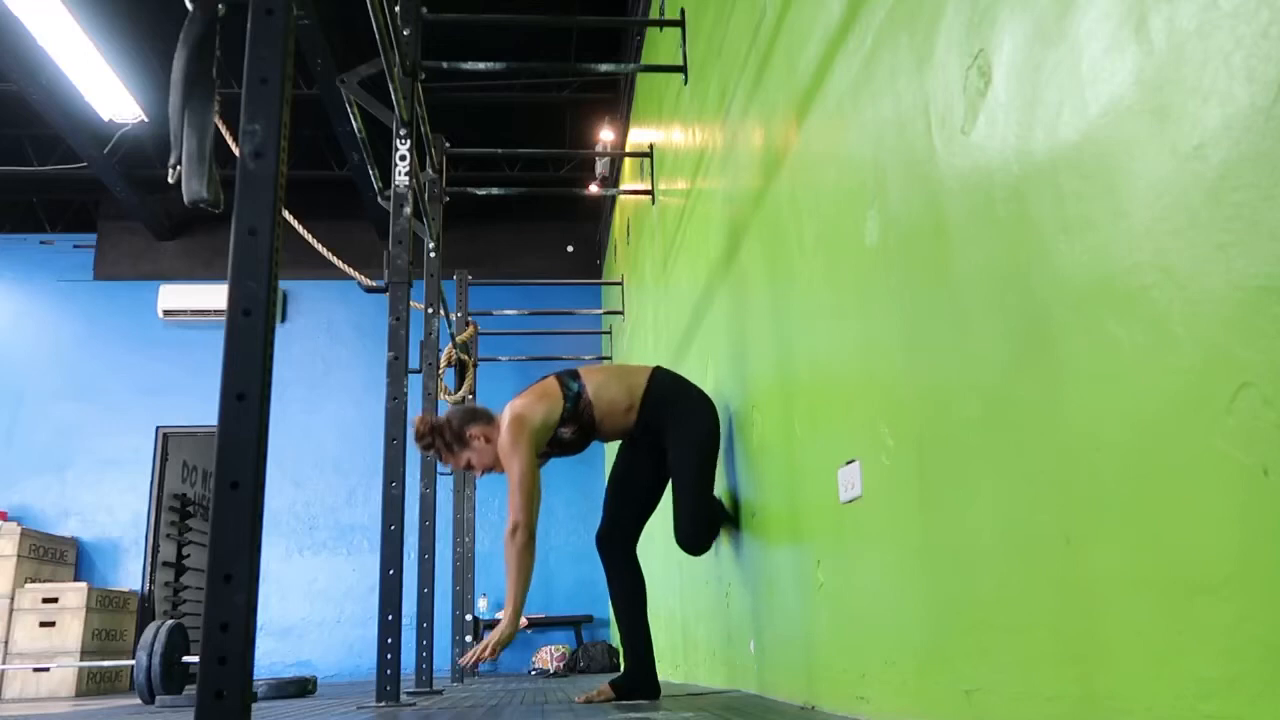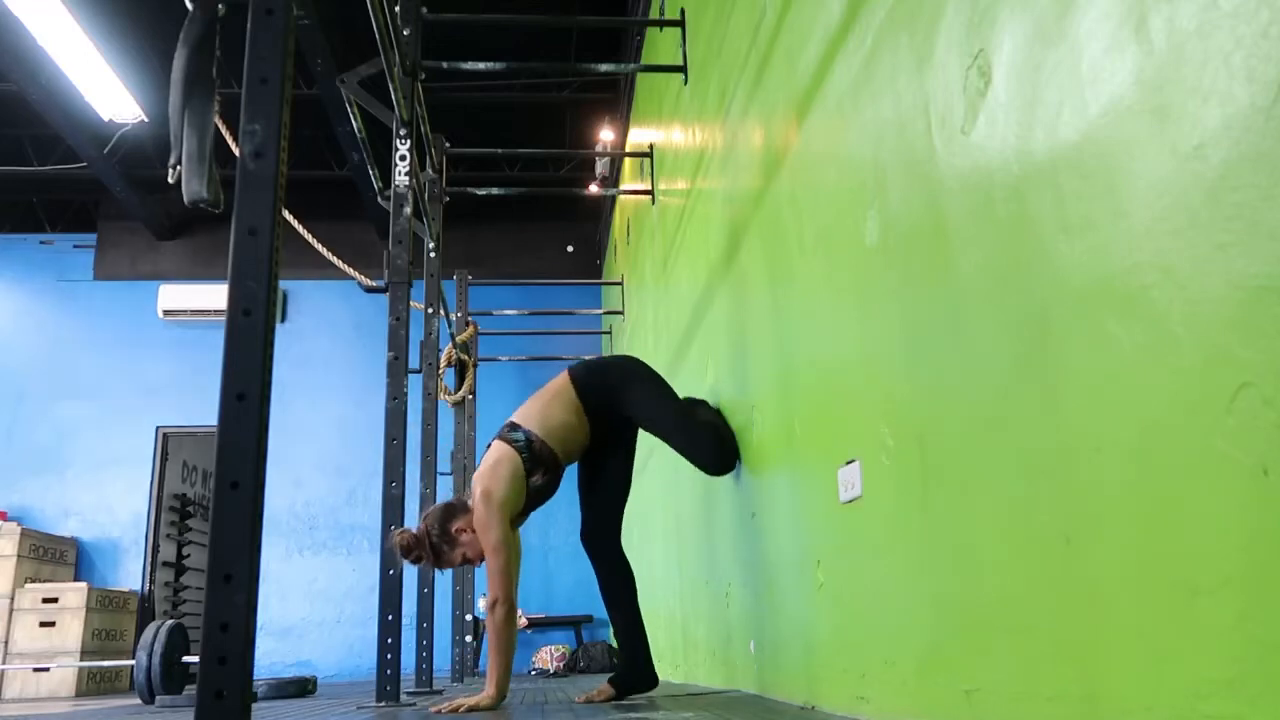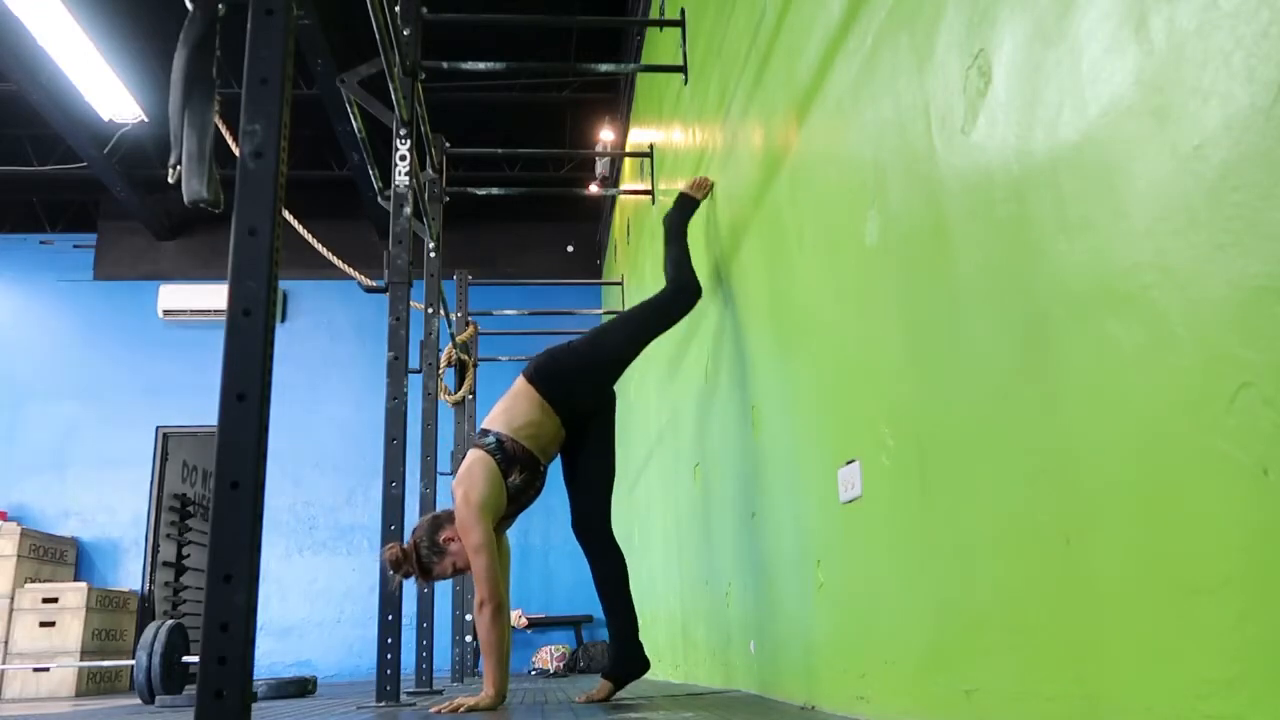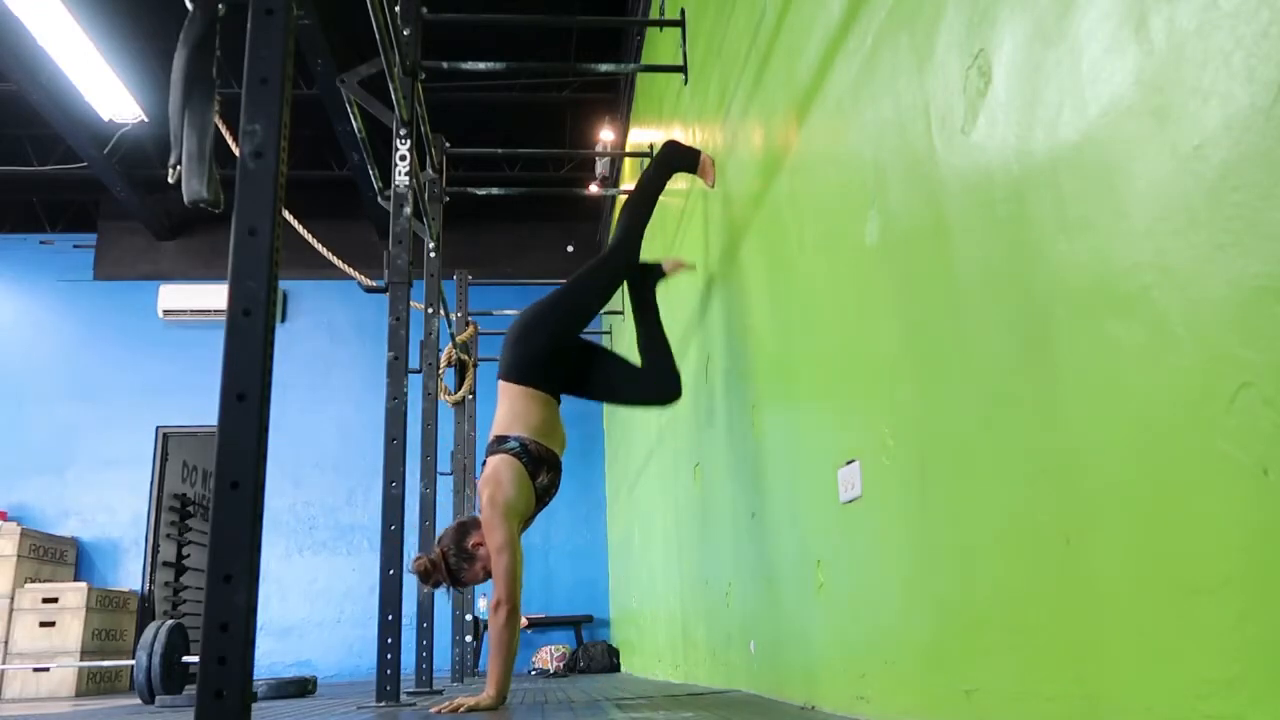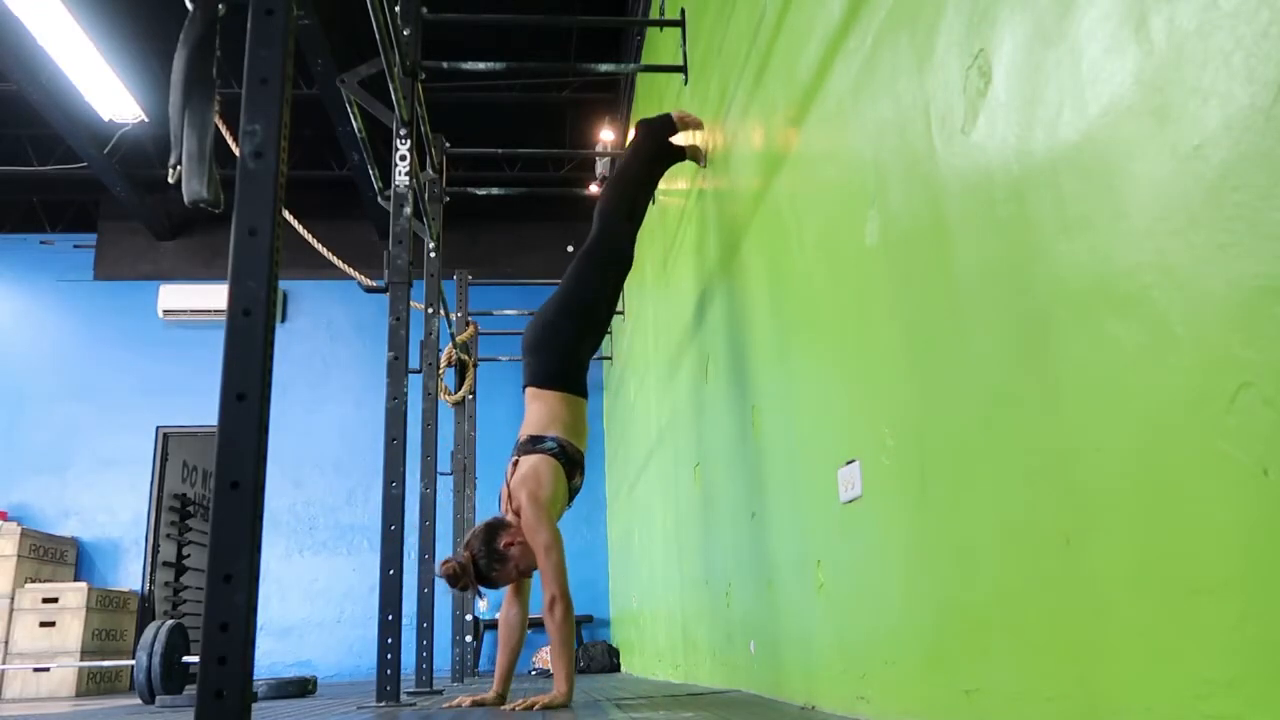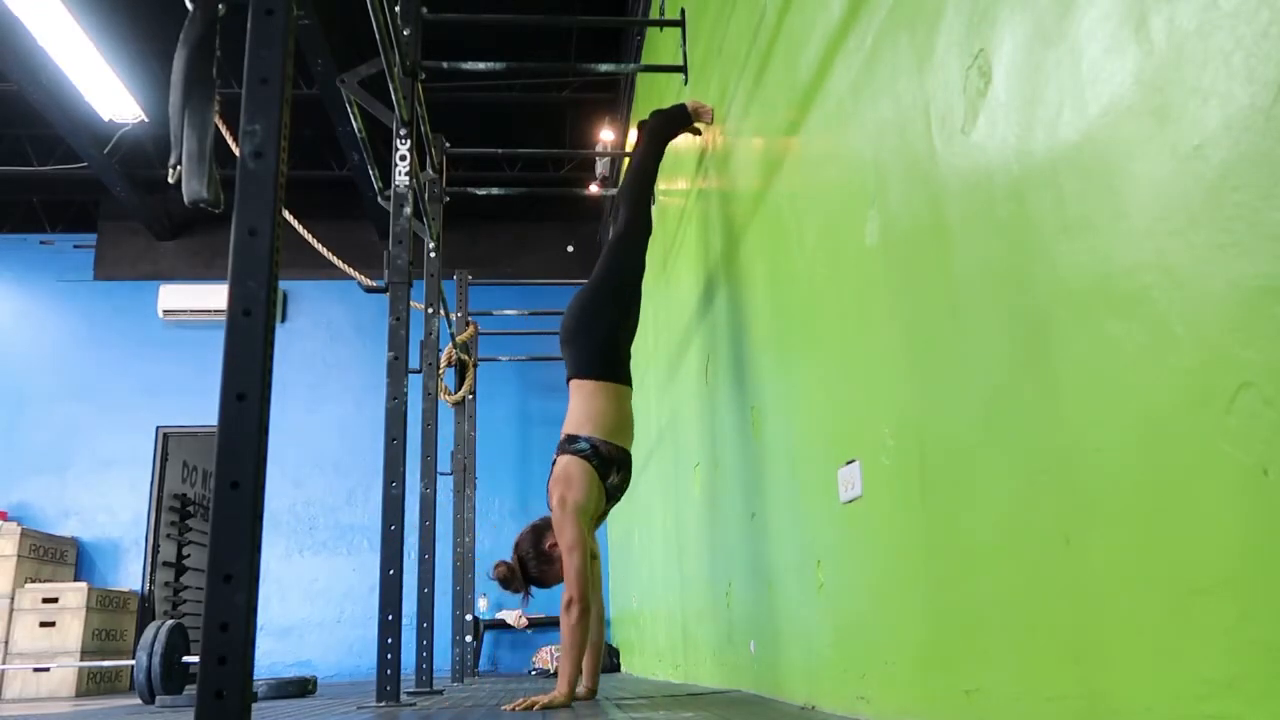
dt=0.7s
person 1, frame 1
left shoulder: (515, 427)
right shoulder: (518, 427)
left elbow: (520, 528)
right elbow: (521, 527)
left wrist: (509, 619)
right wrist: (510, 616)
left hip: (680, 410)
right hip: (651, 425)
left knee: (691, 536)
right knee: (614, 541)
left ankle: (711, 514)
right ankle: (639, 675)
person 1, frame 2
left shoulder: (488, 502)
right shoulder: (495, 506)
left elbow: (500, 603)
right elbow: (502, 602)
left wrist: (493, 691)
right wrist: (496, 688)
left hip: (613, 385)
right hip: (597, 408)
left knee: (716, 456)
right knee: (599, 540)
right ankle: (635, 668)
person 1, frame 3
left shoulder: (471, 511)
right shoulder: (482, 518)
left elbow: (488, 603)
right elbow: (494, 604)
left wrist: (491, 692)
right wrist: (495, 688)
left hip: (571, 380)
right hip: (575, 406)
left knee: (680, 294)
right knee: (592, 530)
left ankle: (679, 213)
right ankle: (626, 658)
person 1, frame 4
left shoulder: (498, 508)
right shoulder: (498, 510)
left elbow: (504, 605)
right elbow: (504, 606)
left wrist: (493, 694)
right wrist: (495, 690)
left hip: (540, 349)
right hip: (542, 361)
left knee: (618, 251)
right knee: (658, 390)
left ankle: (677, 159)
right ankle: (647, 276)
person 1, frame 5
left shoulder: (527, 505)
right shoulder: (517, 512)
left elbow: (556, 600)
right elbow: (517, 604)
left wrist: (563, 689)
right wrist: (497, 690)
left hip: (557, 346)
right hip: (556, 354)
left knee: (609, 239)
right knee: (609, 245)
left ankle: (658, 137)
person 1, frame 6
left shoulder: (571, 503)
right shoulder: (571, 506)
left elbow: (577, 602)
right elbow: (585, 600)
left wrist: (567, 688)
right wrist: (585, 682)
left hip: (596, 343)
right hip: (594, 350)
left knee: (630, 231)
right knee: (629, 235)
left ankle: (666, 125)
